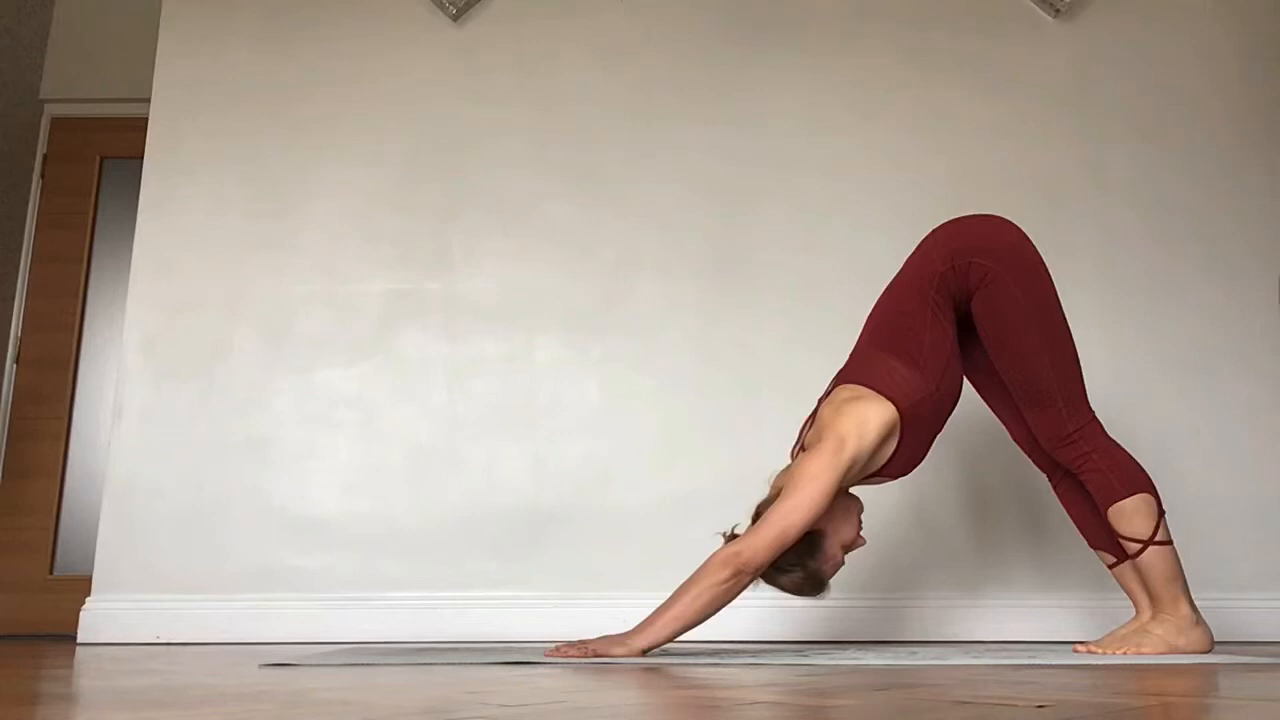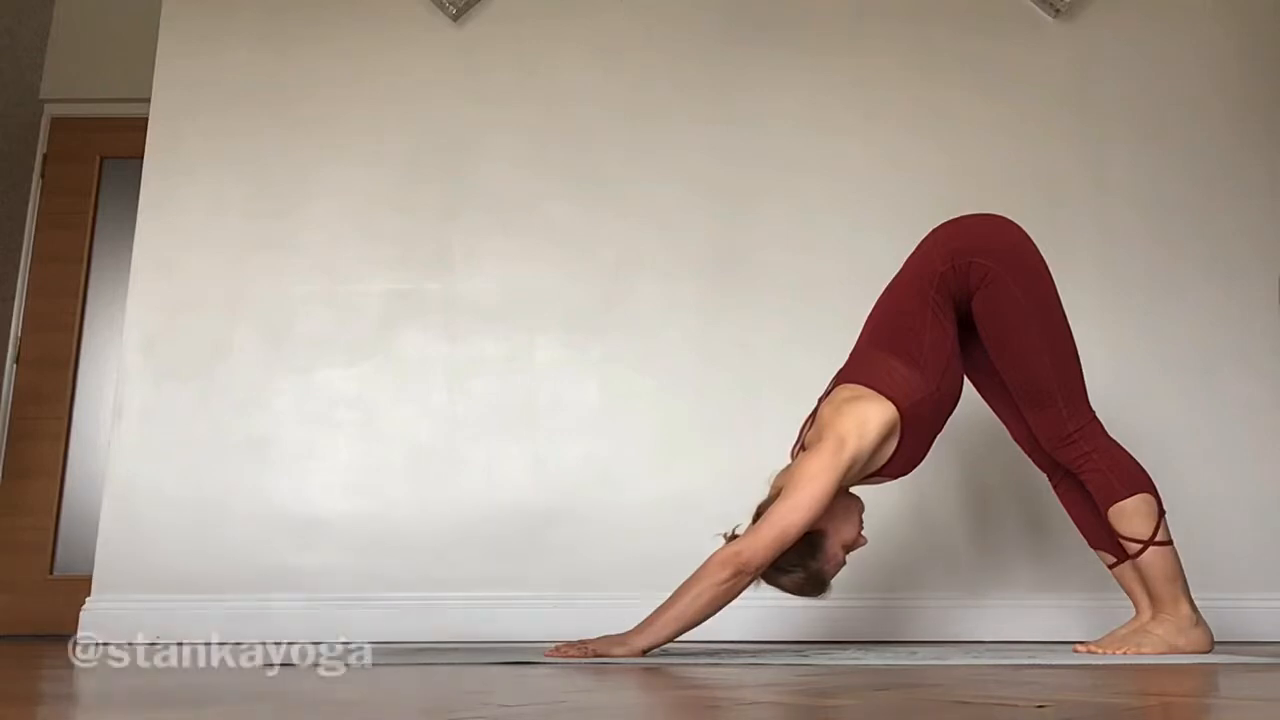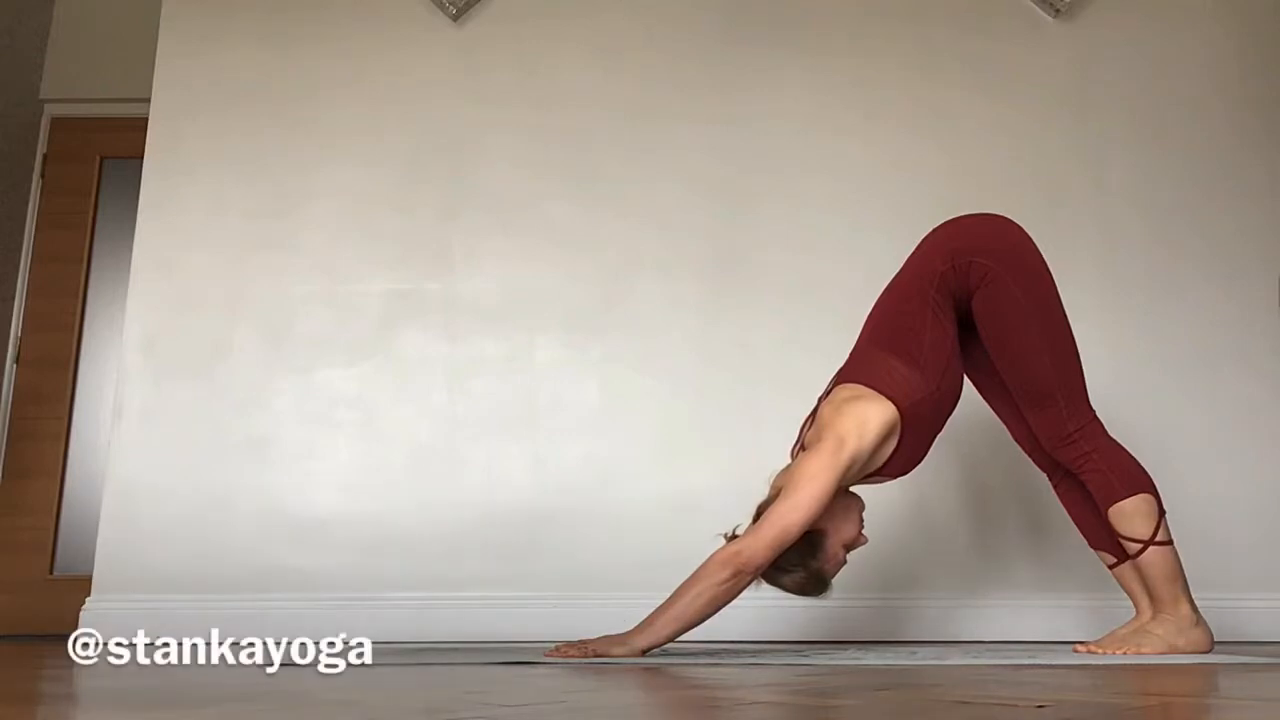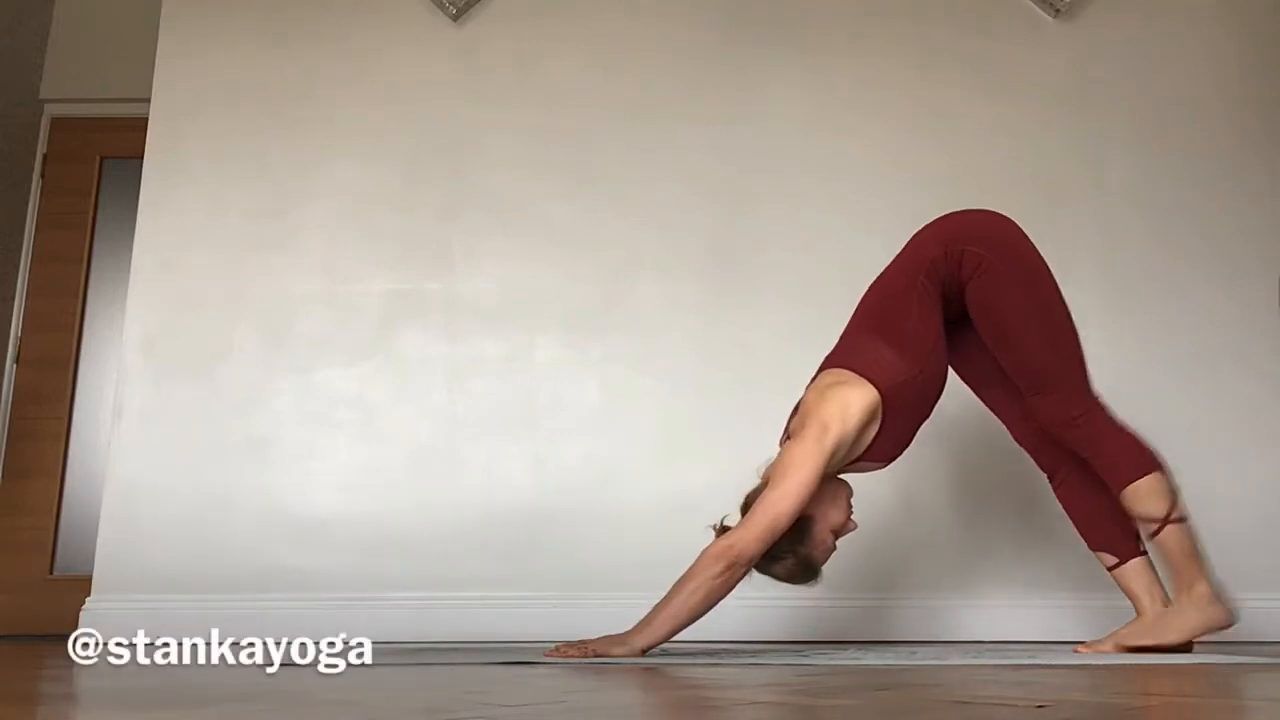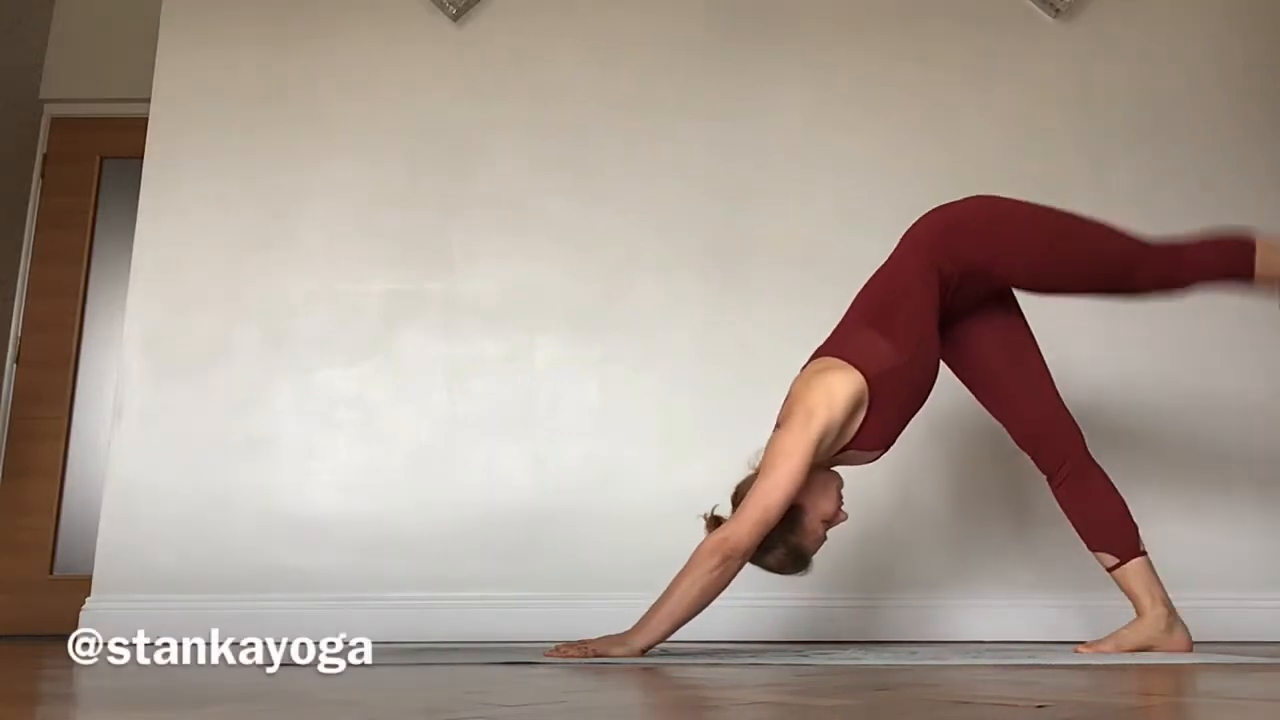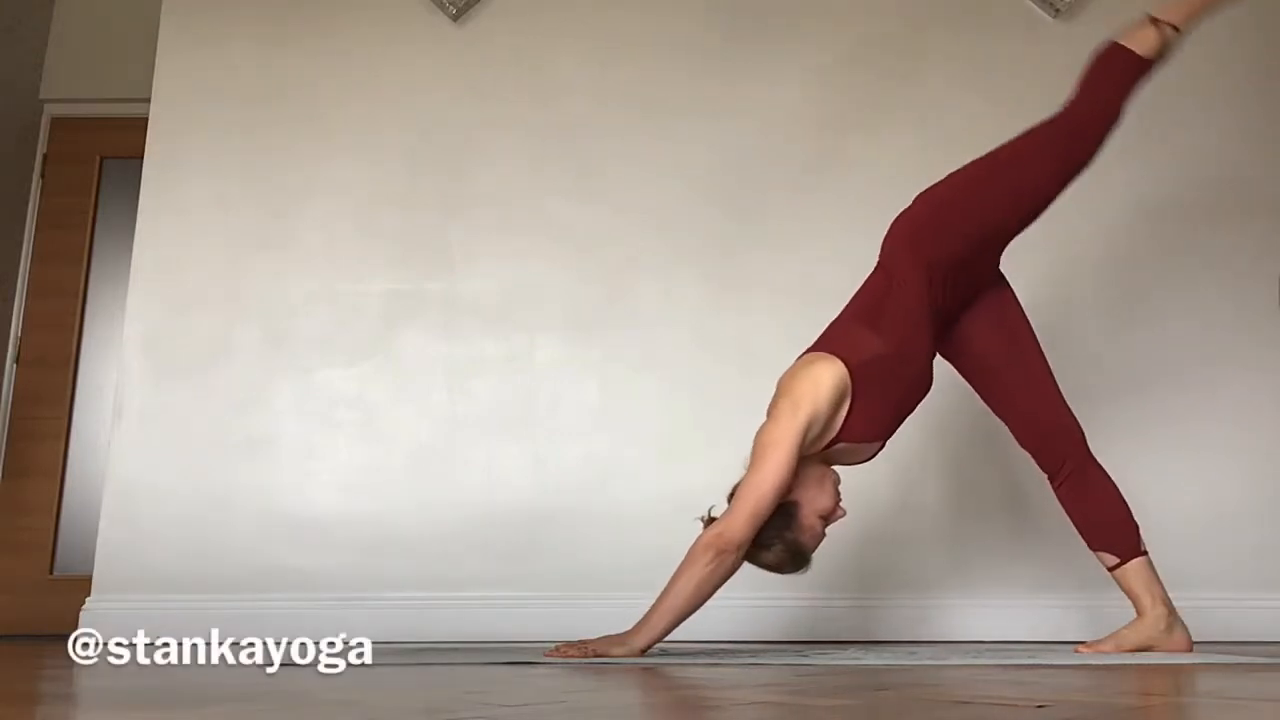
dt=0.4s
person 1, frame 1
left shoulder: (833, 457)
right shoulder: (819, 468)
left elbow: (738, 560)
right elbow: (741, 561)
left wrist: (633, 641)
right wrist: (637, 639)
left hip: (978, 260)
right hip: (960, 293)
left knee: (1070, 435)
right knee: (1054, 453)
left ankle: (1179, 616)
right ankle: (1152, 613)
person 1, frame 2
left shoulder: (835, 455)
right shoulder: (819, 465)
left elbow: (740, 560)
right elbow: (741, 562)
left wrist: (634, 640)
right wrist: (636, 638)
left hip: (977, 260)
right hip: (960, 291)
left knee: (1071, 436)
right knee: (1054, 452)
left ankle: (1180, 616)
right ankle: (1151, 613)
person 1, frame 3
left shoulder: (834, 456)
right shoulder: (819, 467)
left elbow: (739, 560)
right elbow: (740, 561)
left wrist: (636, 640)
right wrist: (637, 639)
left hip: (978, 260)
right hip: (960, 293)
left knee: (1070, 434)
right knee: (1054, 451)
left ankle: (1179, 615)
right ankle: (1153, 611)
person 1, frame 4
left shoulder: (818, 450)
right shoulder: (812, 457)
left elbow: (731, 553)
right elbow: (735, 555)
left wrist: (634, 639)
right wrist: (636, 638)
left hip: (970, 252)
right hip: (949, 294)
left knee: (1073, 413)
right knee: (1056, 445)
left ankle: (1195, 588)
right ankle: (1154, 613)
person 1, frame 5
left shoulder: (806, 431)
right shoulder: (809, 449)
left elbow: (726, 547)
right elbow: (728, 547)
left wrist: (634, 640)
right wrist: (635, 638)
left hip: (956, 250)
right hip: (950, 299)
left knee: (1156, 267)
right knee: (1058, 450)
right ankle: (1159, 619)
person 1, frame 6
left shoulder: (797, 420)
left elbow: (725, 539)
right elbow: (728, 545)
left wrist: (636, 638)
right wrist: (637, 638)
left hip: (938, 255)
right hip: (949, 294)
left knee: (1079, 126)
right knee: (1057, 445)
right ankle: (1158, 619)
